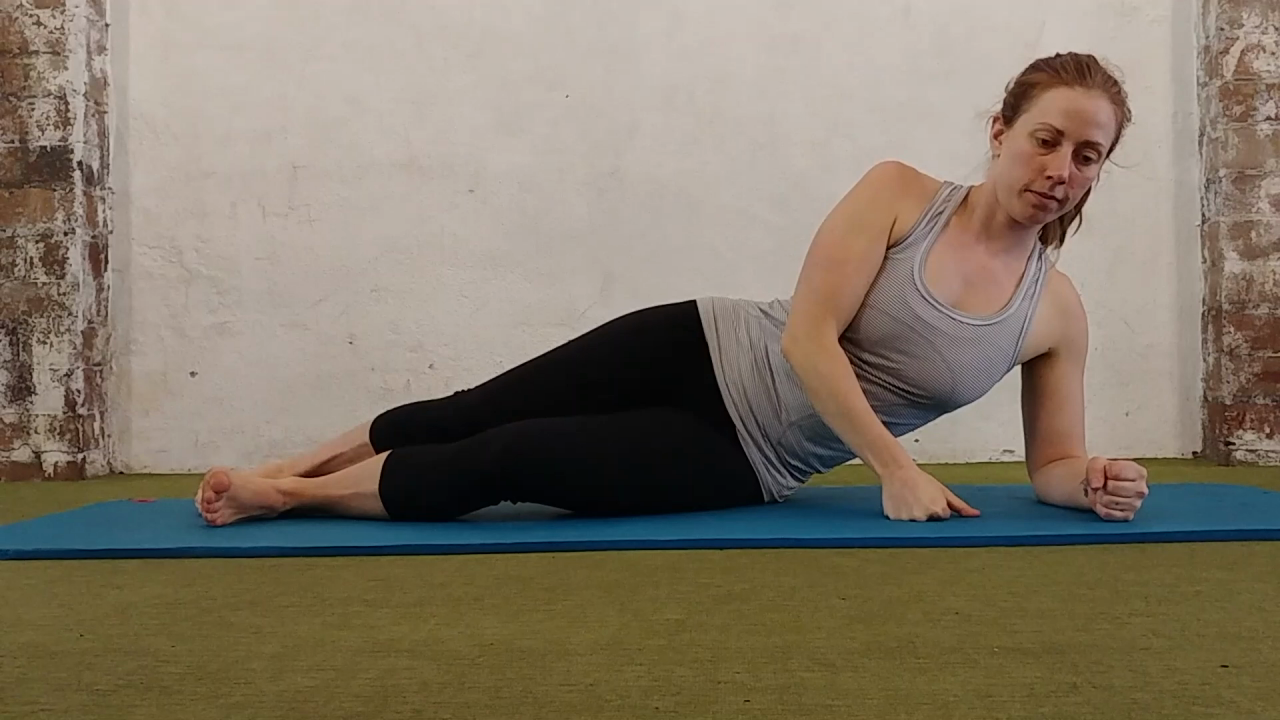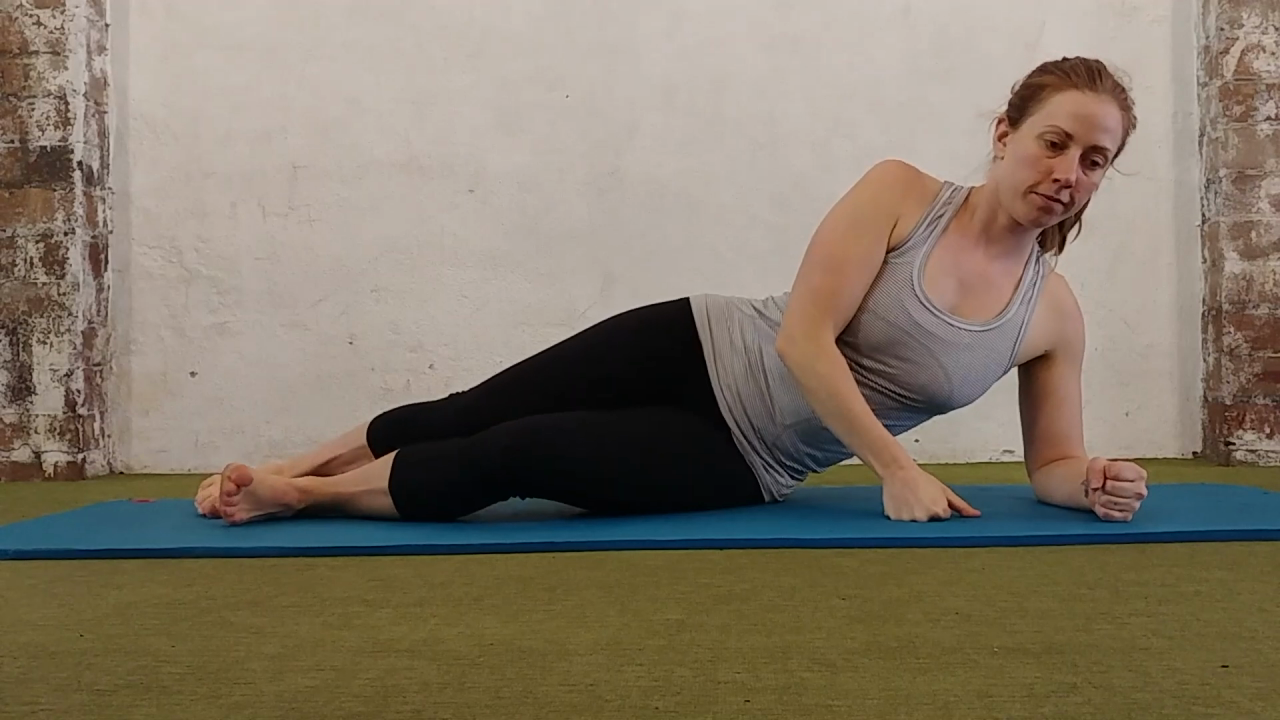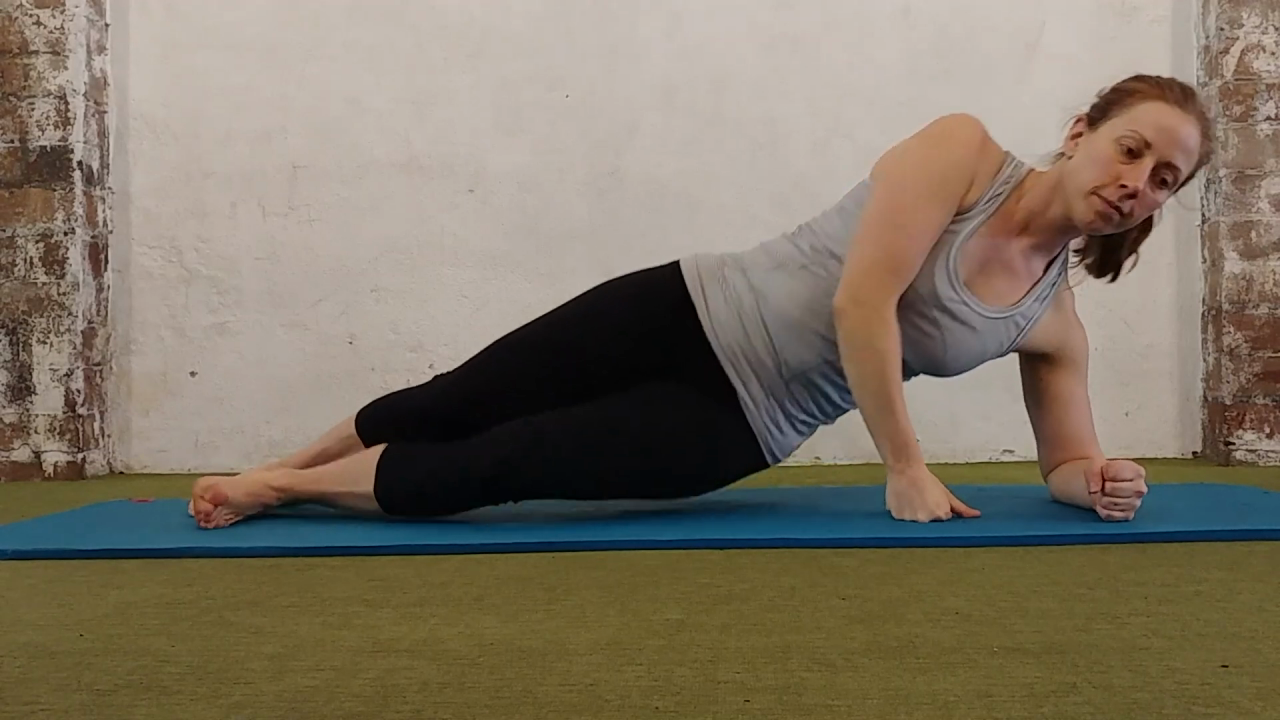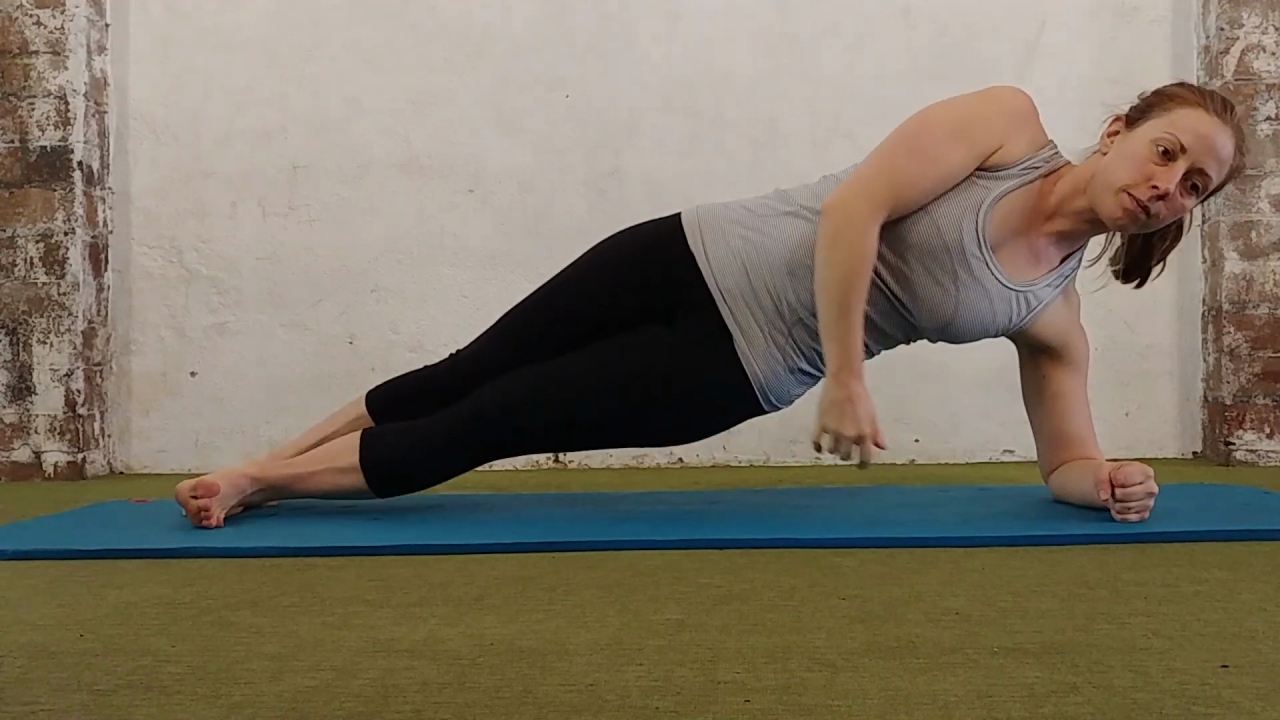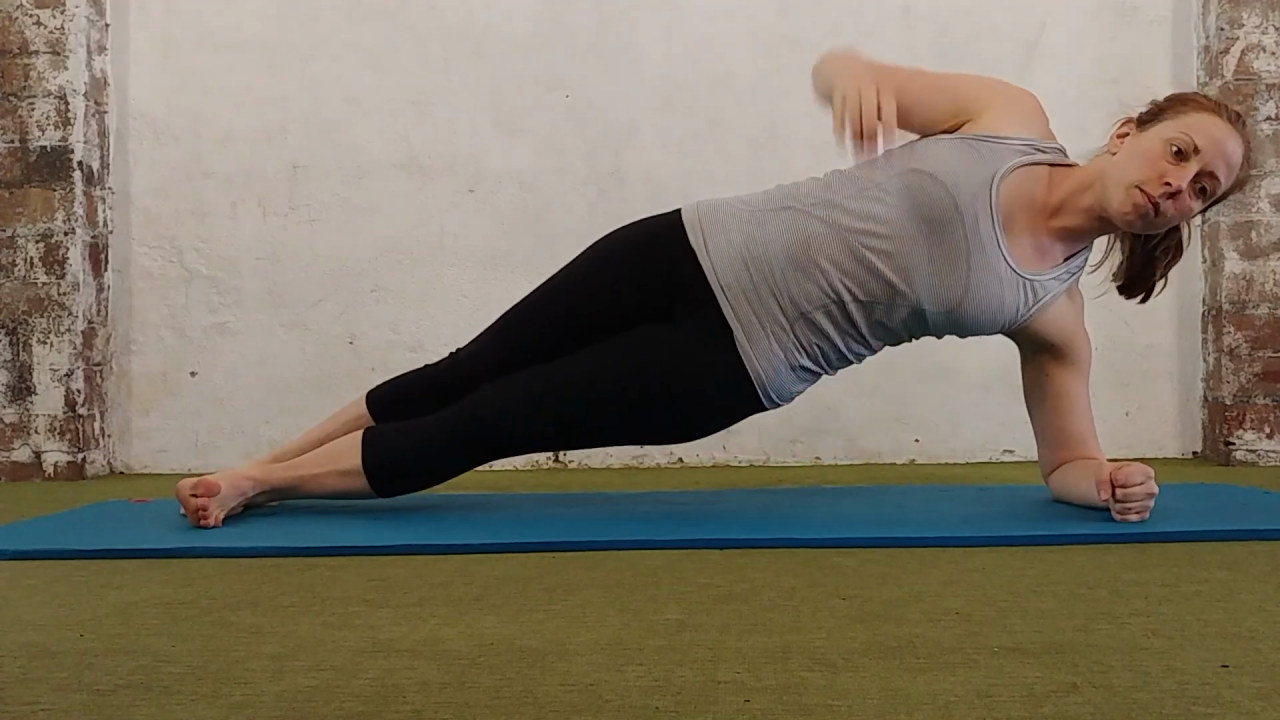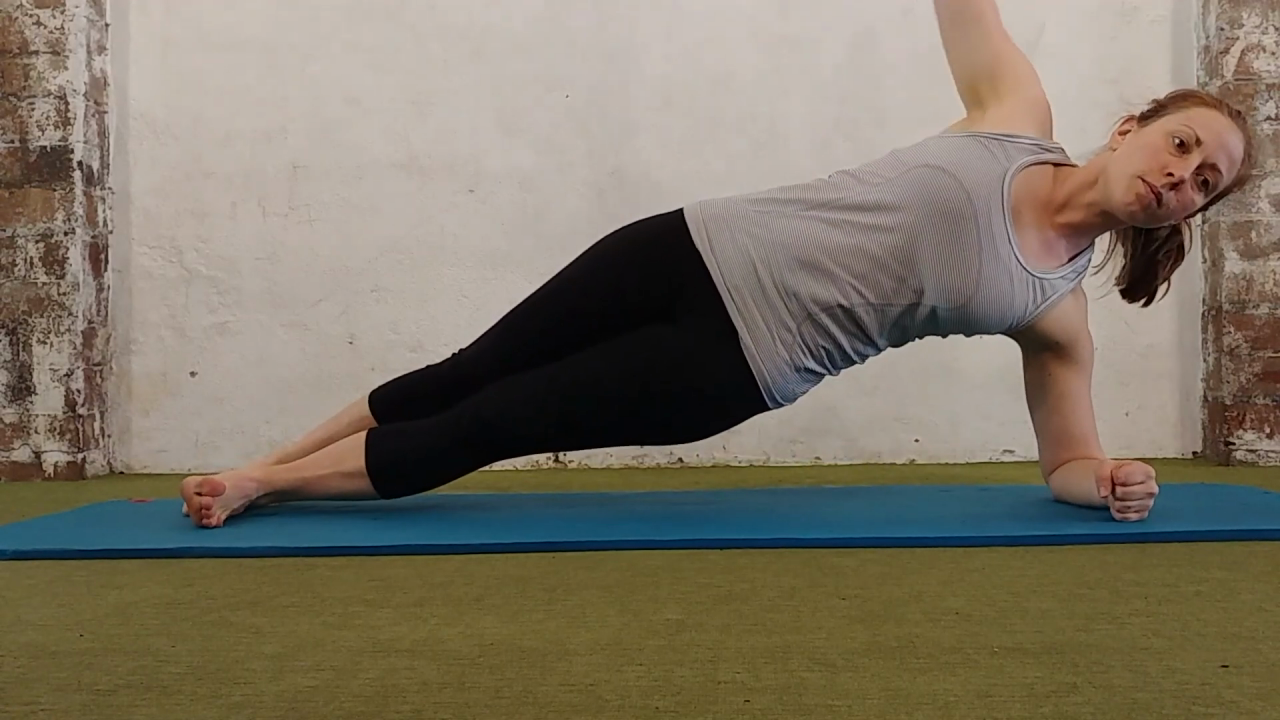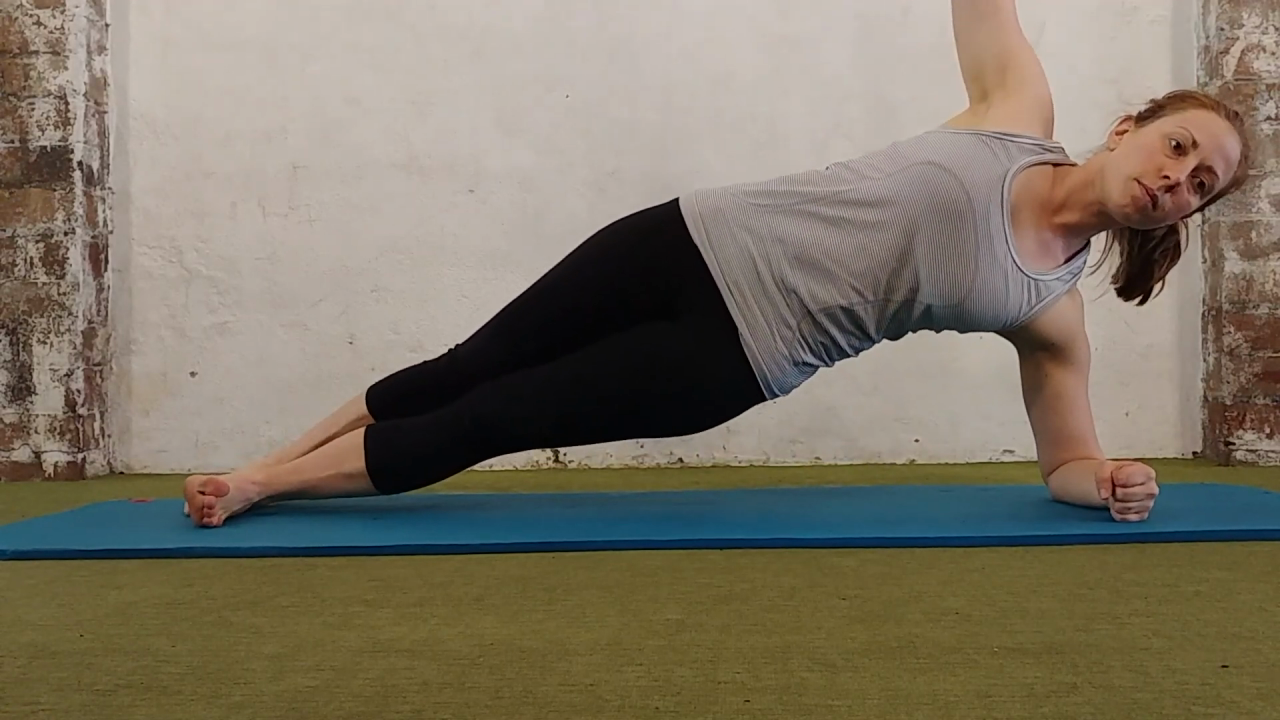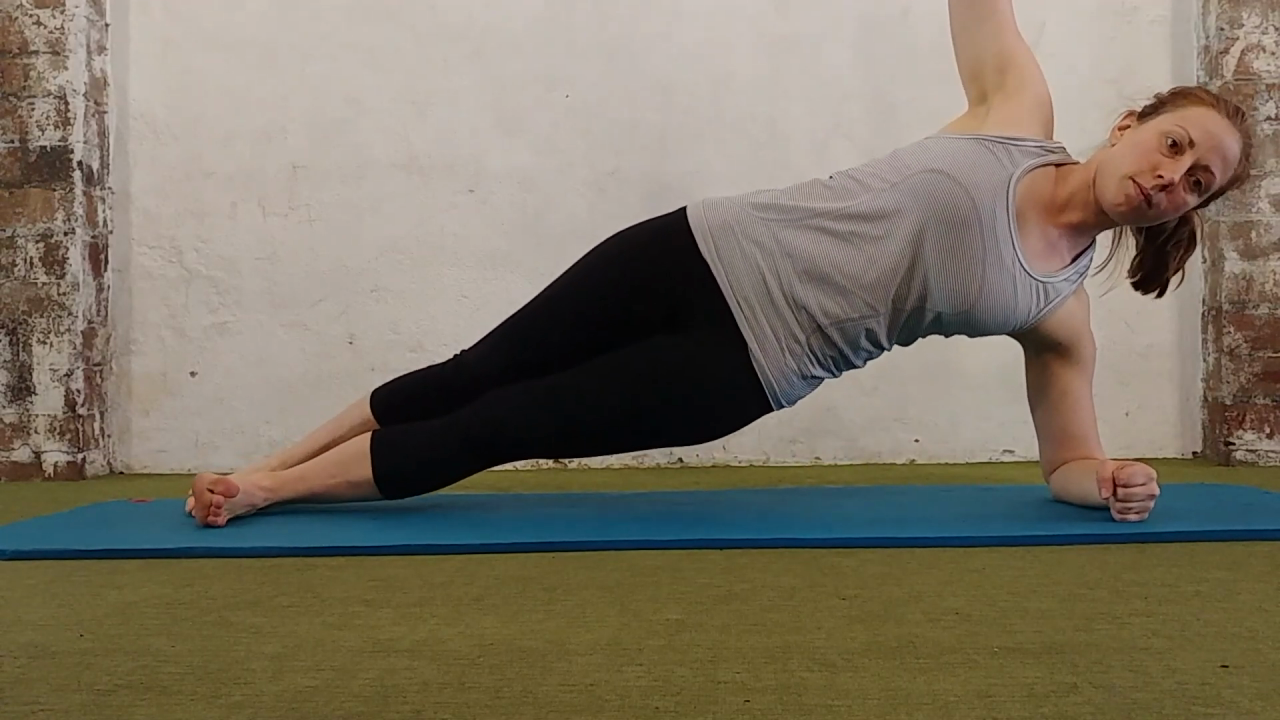
dt=0.5s
person 1, frame 1
left shoulder: (1057, 314)
right shoulder: (899, 191)
left elbow: (1052, 465)
right elbow: (808, 336)
left wrist: (1094, 480)
right wrist: (897, 469)
left hip: (744, 463)
right hip: (703, 350)
left knee: (501, 464)
right knee: (460, 418)
left ankle: (285, 495)
right ankle: (275, 478)
person 1, frame 2
left shoulder: (1054, 318)
right shoulder: (899, 192)
left elbow: (1050, 463)
right elbow: (802, 341)
left wrist: (1095, 479)
right wrist: (898, 471)
left hip: (740, 467)
right hip: (697, 350)
left knee: (514, 457)
right knee: (457, 417)
left ankle: (295, 494)
right ankle: (278, 477)
person 1, frame 3
left shoulder: (1055, 323)
right shoulder: (964, 150)
left elbow: (1065, 463)
right elbow: (860, 303)
left wrist: (1100, 483)
right wrist: (906, 470)
left hip: (739, 425)
right hip: (688, 310)
left knee: (494, 467)
right knee: (445, 406)
left ankle: (280, 490)
right ankle: (271, 476)
person 1, frame 4
left shoulder: (1055, 318)
right shoulder: (1009, 121)
left elbow: (1066, 462)
right elbow: (850, 207)
left wrist: (1111, 481)
right wrist: (843, 375)
left hip: (731, 369)
right hip: (693, 258)
left knee: (480, 428)
right knee: (458, 378)
left ankle: (261, 483)
right ankle: (253, 471)
person 1, frame 5
left shoulder: (1057, 317)
right shoulder: (1012, 117)
left elbow: (1067, 462)
right elbow: (833, 66)
left wrist: (1110, 480)
right wrist: (858, 73)
left hip: (732, 366)
right hip: (691, 251)
left knee: (478, 429)
right knee: (457, 380)
left ankle: (258, 488)
right ankle: (253, 470)
person 1, frame 6
left shoulder: (1058, 312)
right shoulder: (1018, 114)
left elbow: (1067, 460)
left wrist: (1111, 481)
left hip: (732, 368)
right hip: (695, 253)
left knee: (485, 430)
right knee: (463, 377)
left ankle: (260, 487)
right ankle: (254, 472)
person 1, frame 7
left shoulder: (1053, 313)
right shoulder: (1021, 110)
left elbow: (1067, 460)
left wrist: (1111, 481)
left hip: (730, 357)
right hip: (691, 240)
left knee: (476, 424)
right knee: (461, 373)
left ankle: (259, 487)
right ankle: (256, 471)
person 1, frame 8
left shoulder: (1060, 312)
right shoulder: (1020, 111)
left elbow: (1068, 459)
left wrist: (1113, 482)
left hip: (740, 369)
right hip: (702, 252)
left knee: (489, 433)
right knee: (471, 376)
left ankle: (261, 493)
right ankle: (260, 472)
